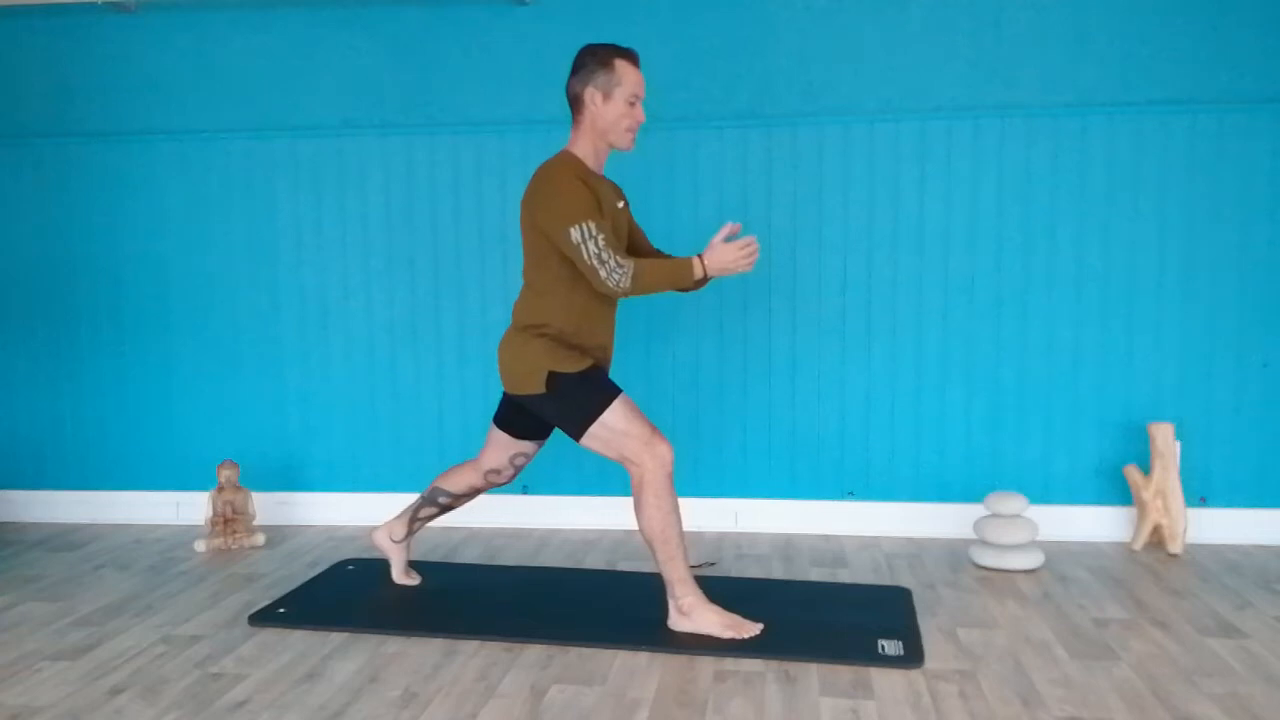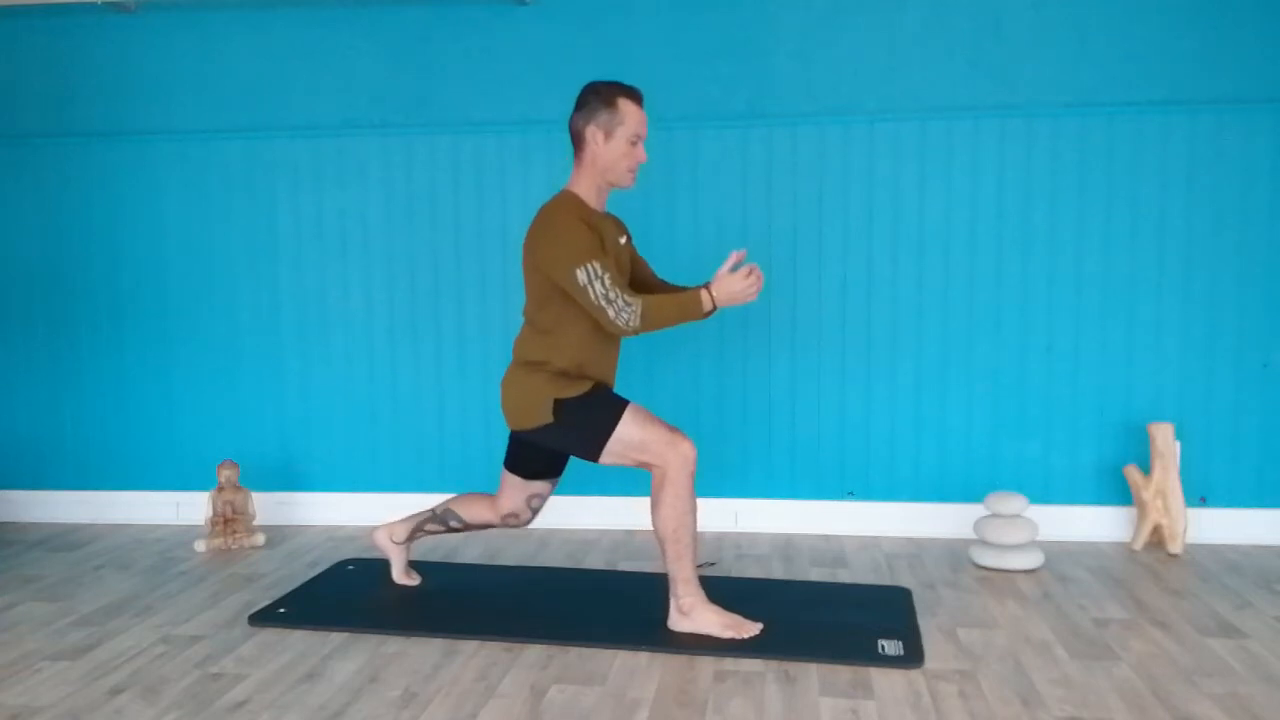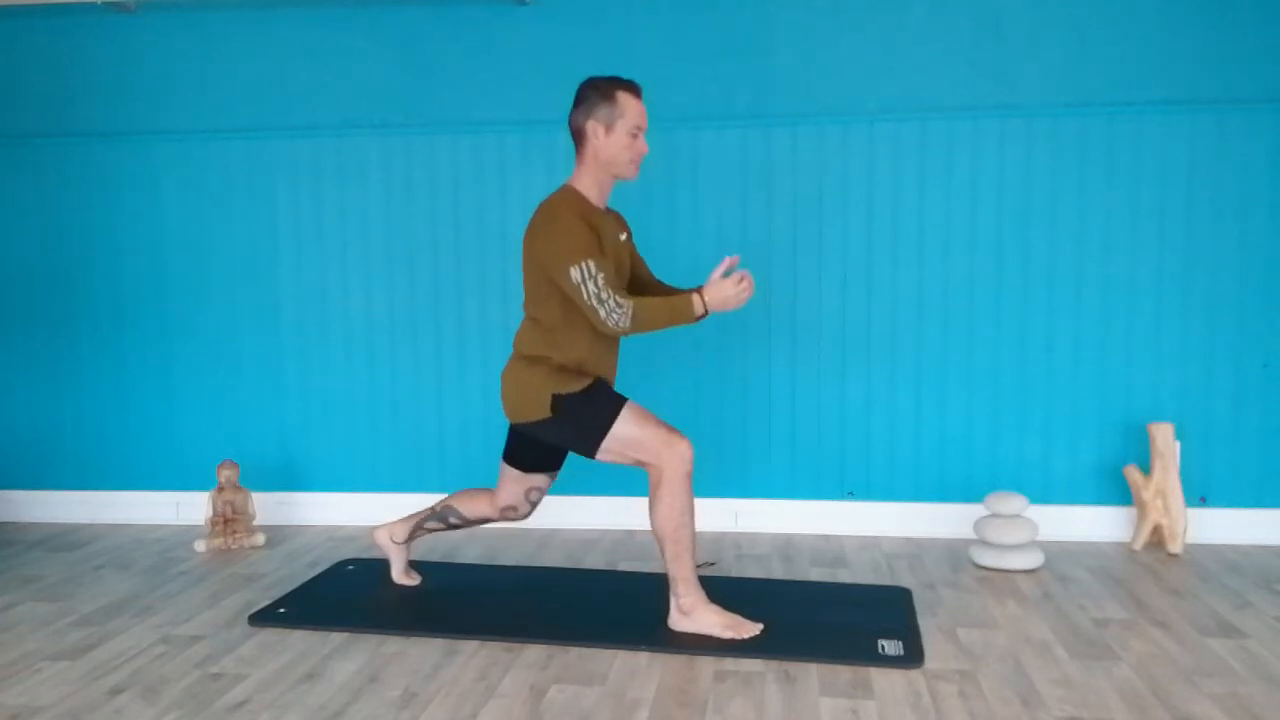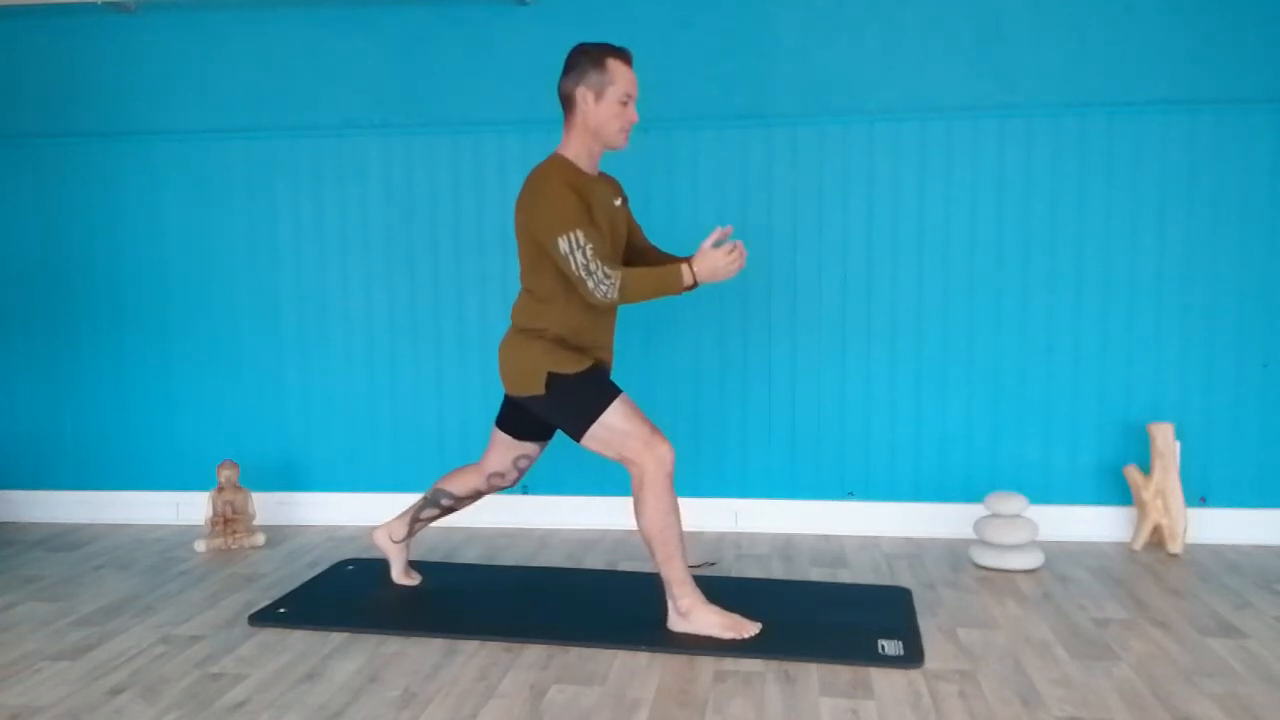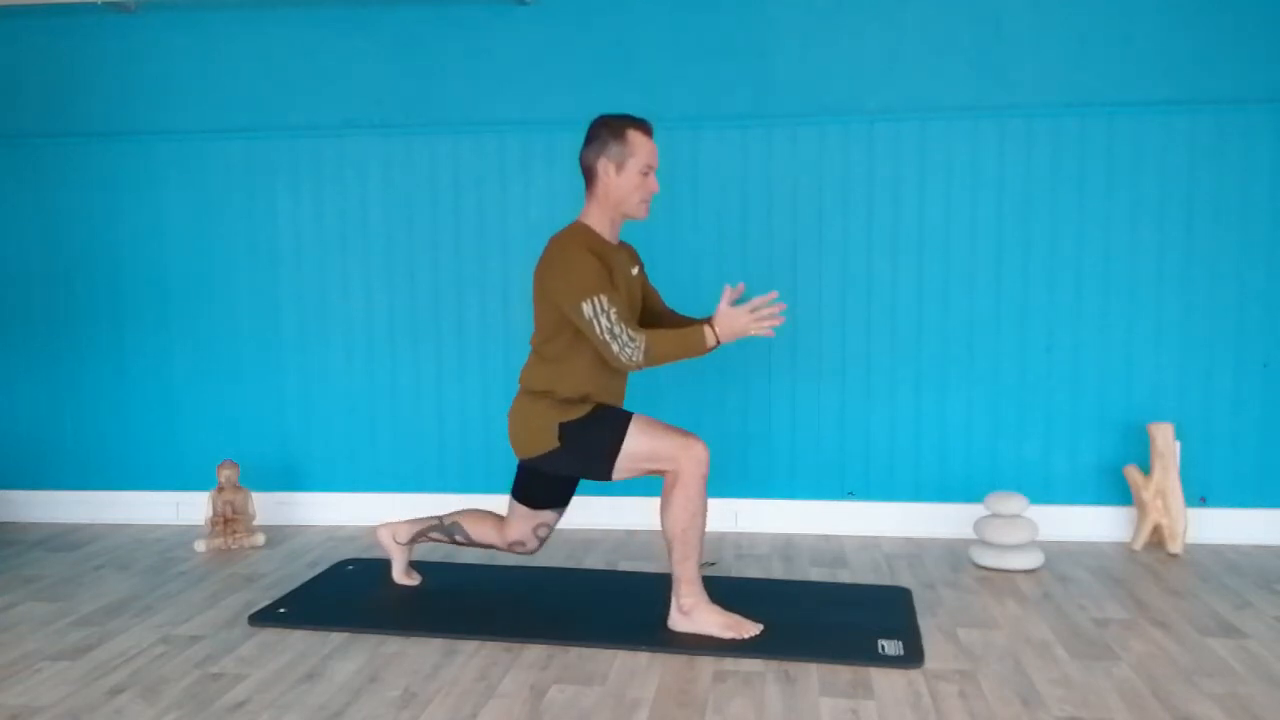
dt=1s
person 1, frame 1
left shoulder: (605, 191)
right shoulder: (559, 184)
left elbow: (647, 262)
right elbow: (614, 277)
left wrist: (704, 265)
right wrist: (702, 266)
left hip: (554, 359)
right hip: (547, 359)
left knee: (492, 469)
right knee: (653, 454)
left ankle: (396, 532)
right ankle: (687, 606)
person 1, frame 2
left shoulder: (610, 228)
right shoulder: (561, 225)
left elbow: (654, 294)
right elbow: (622, 316)
left wrist: (710, 292)
right wrist: (710, 298)
left hip: (553, 393)
right hip: (549, 393)
left knee: (509, 511)
right knee: (675, 452)
left ankle: (398, 534)
right ankle: (688, 605)
person 1, frame 3
left shoulder: (611, 224)
right shoulder: (561, 221)
left elbow: (647, 293)
right elbow: (613, 315)
left wrist: (704, 295)
right wrist: (703, 304)
left hip: (554, 385)
right hip: (550, 386)
left knee: (509, 505)
right knee: (672, 453)
left ankle: (399, 534)
right ankle: (688, 605)
person 1, frame 4
left shoulder: (606, 190)
right shoulder: (551, 189)
left elbow: (642, 258)
right elbow: (601, 285)
left wrist: (701, 264)
right wrist: (694, 274)
left hip: (554, 359)
right hip: (548, 361)
left knee: (496, 473)
right knee: (653, 454)
left ankle: (397, 533)
right ankle: (686, 607)
person 1, frame 5
left shoulder: (623, 257)
right shoulder: (572, 256)
left elbow: (661, 323)
right elbow: (625, 350)
left wrist: (713, 324)
right wrist: (714, 334)
left hip: (564, 420)
right hip: (554, 421)
left knee: (518, 538)
right knee: (688, 455)
left ankle: (401, 534)
right ankle: (689, 605)
